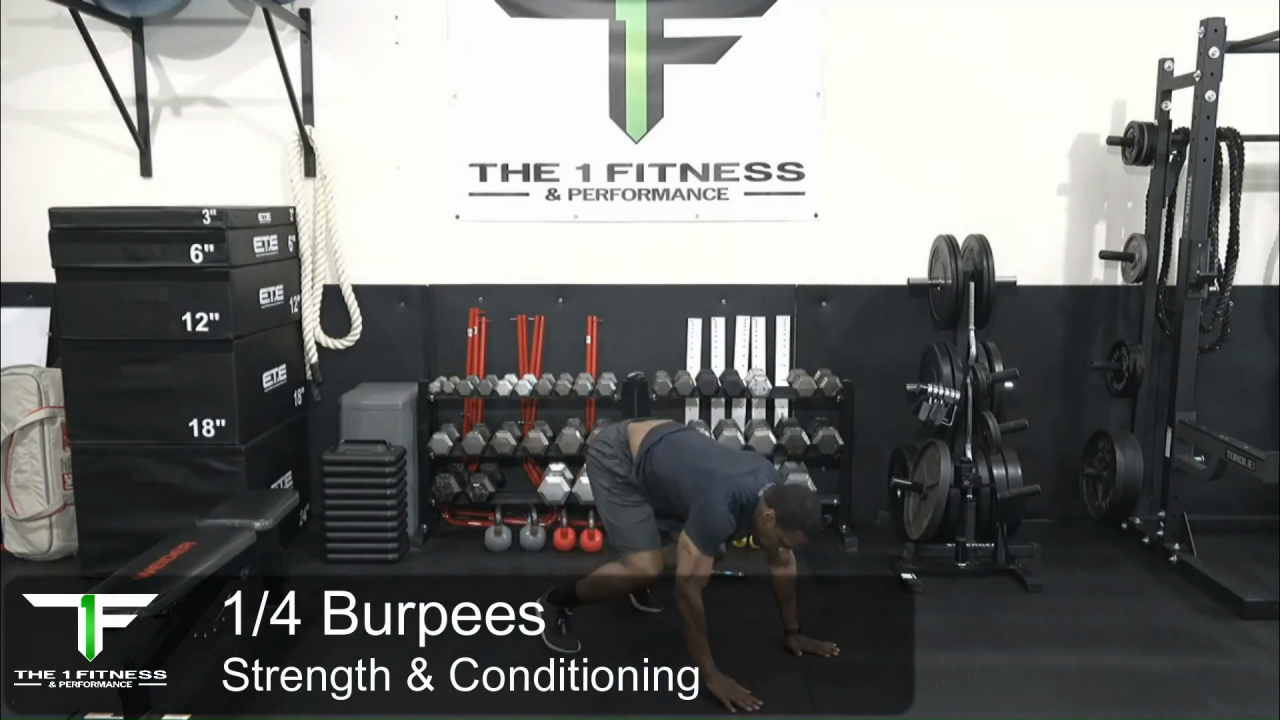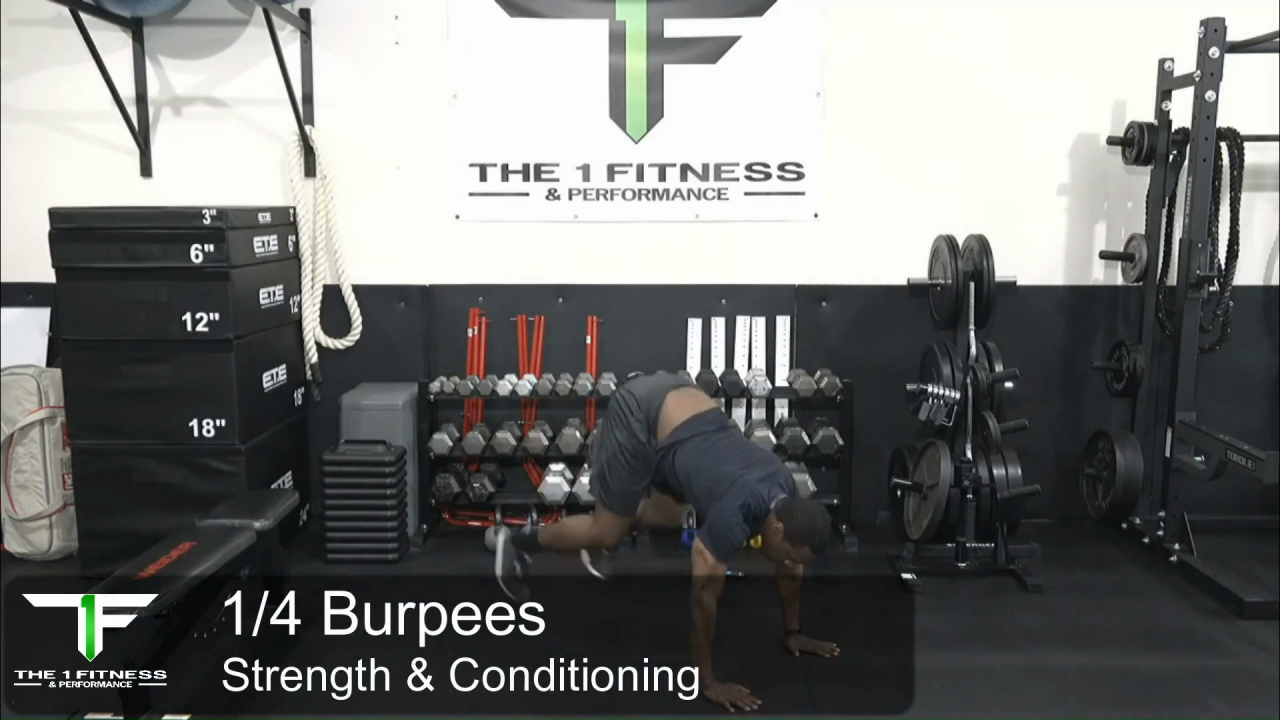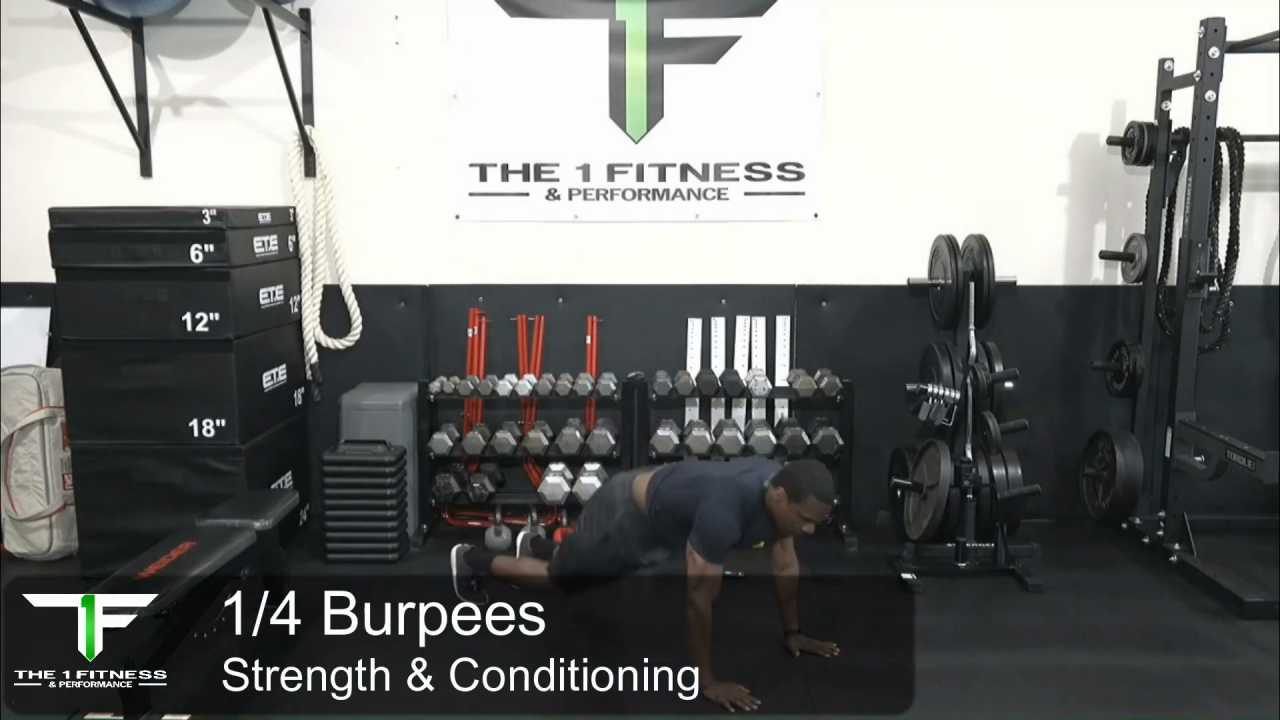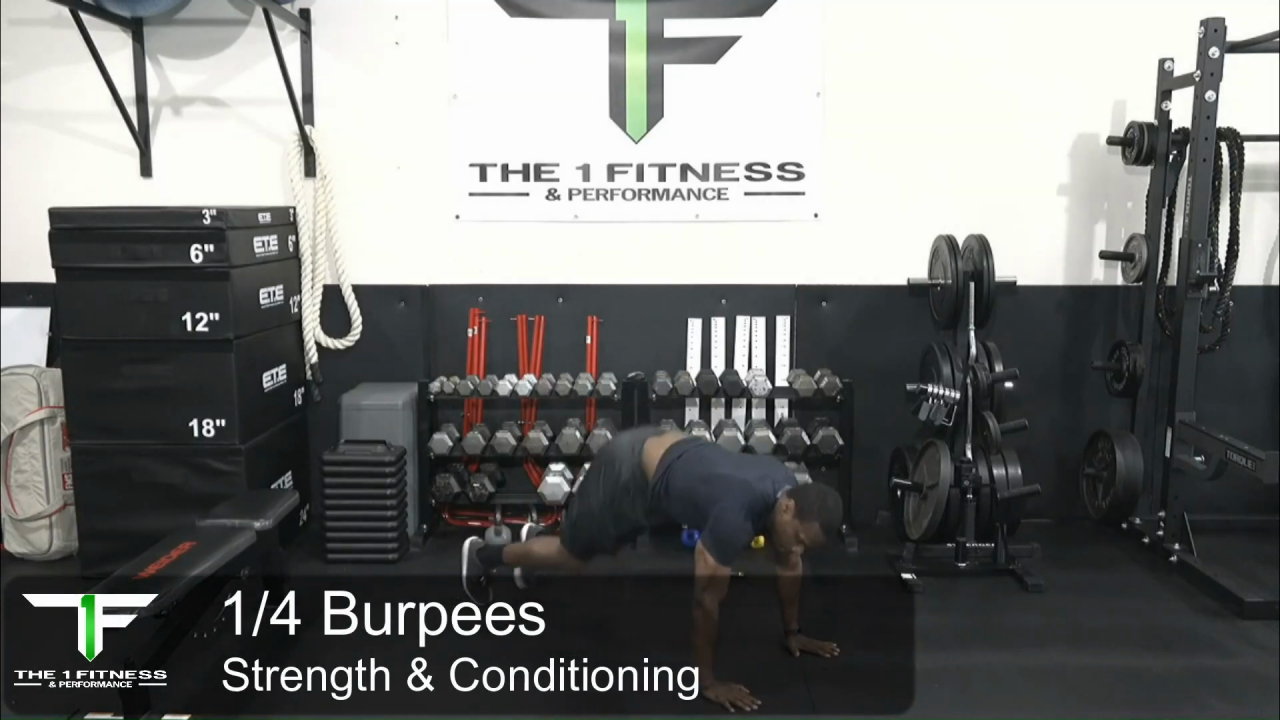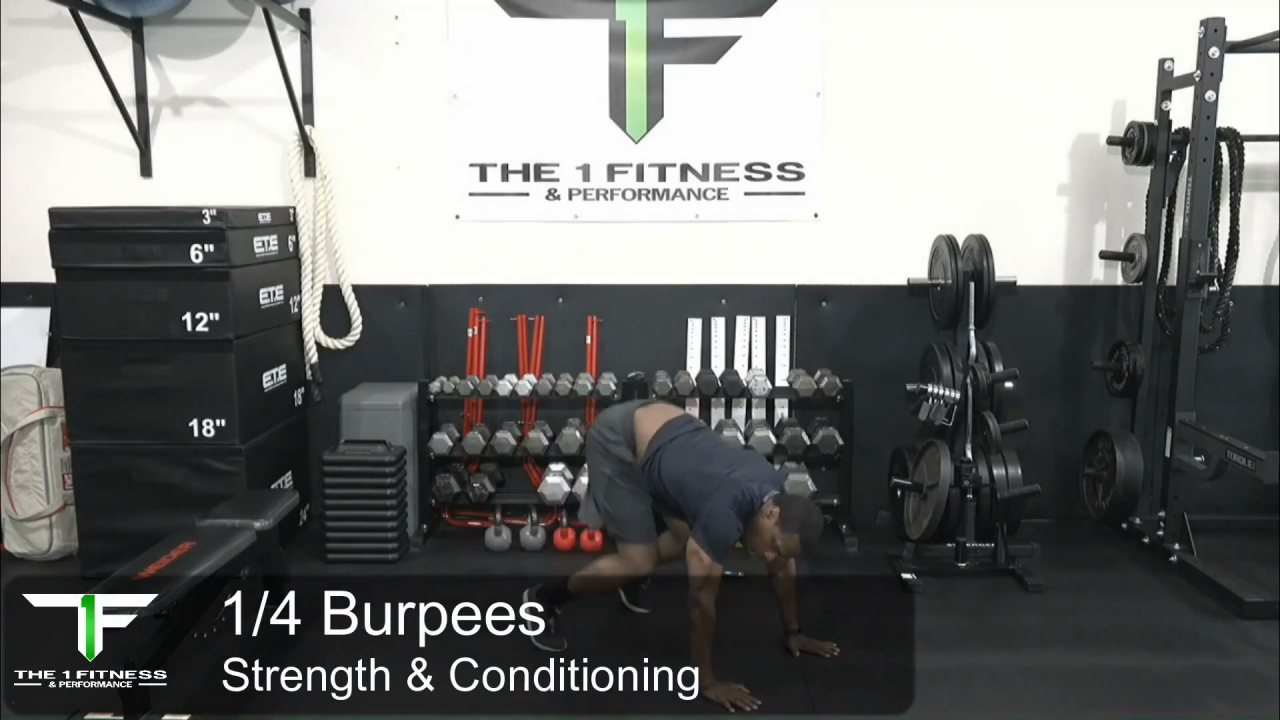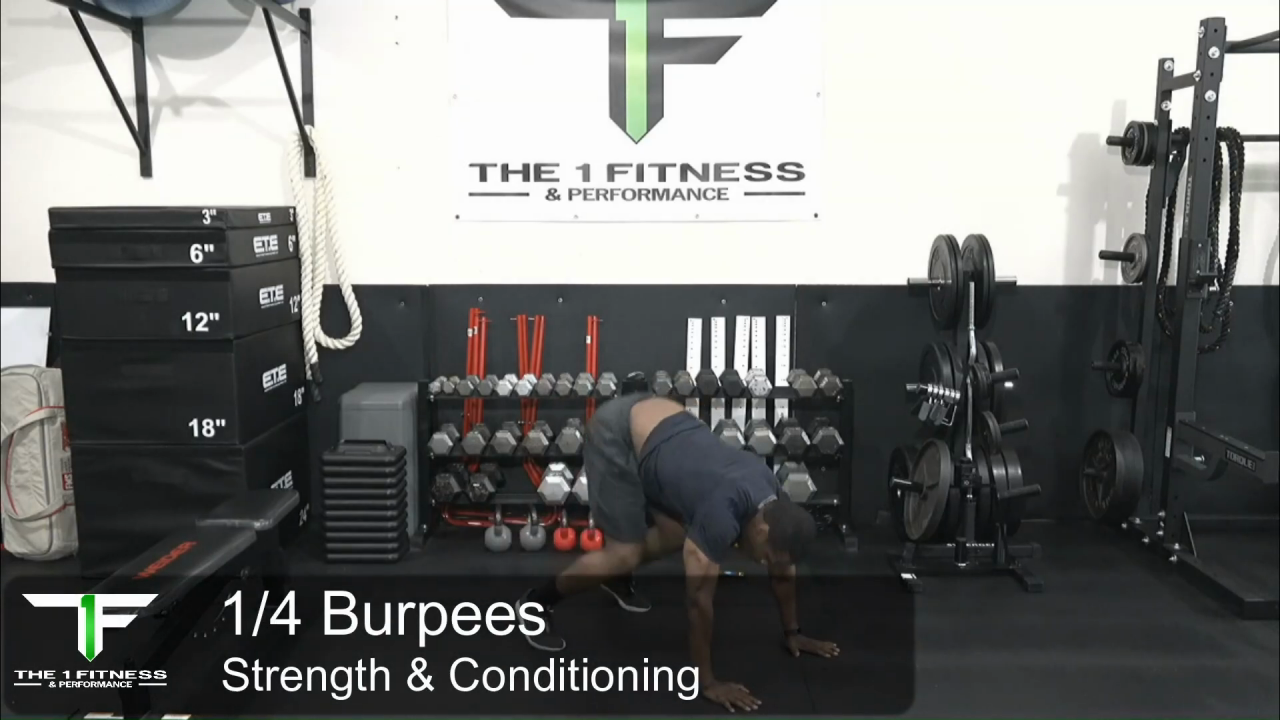
dt=0.3s
person 1, frame 1
left shoulder: (773, 491)
right shoulder: (721, 507)
left elbow: (783, 565)
right elbow: (688, 592)
left wrist: (793, 634)
right wrist: (711, 676)
left hip: (658, 441)
right hip: (617, 454)
left knee: (701, 550)
right knee: (644, 568)
left ankle: (631, 584)
right ankle: (556, 603)
person 1, frame 2
left shoulder: (786, 494)
right shoulder: (736, 515)
left elbow: (790, 569)
right elbow: (704, 596)
left wrist: (793, 633)
right wrist: (706, 681)
left hip: (672, 399)
right hip: (639, 412)
left knee: (669, 515)
right knee: (607, 531)
right ankle: (519, 545)
person 1, frame 3
left shoulder: (779, 485)
right shoulder: (726, 511)
left elbow: (786, 563)
right elbow: (700, 598)
left wrist: (792, 632)
right wrist: (707, 681)
left hip: (649, 504)
right hip: (628, 515)
left knee: (582, 564)
right knee: (560, 580)
left ankle: (536, 545)
right ankle: (473, 560)
person 1, frame 4
left shoulder: (786, 490)
right shoulder: (736, 514)
left elbow: (789, 565)
right elbow: (707, 599)
left wrist: (793, 633)
right wrist: (707, 682)
left hip: (656, 447)
right hip: (629, 468)
left knee: (593, 540)
right knee: (572, 553)
left ankle: (538, 538)
right ankle: (483, 554)
person 1, frame 5
left shoulder: (776, 495)
right shoulder: (725, 512)
left elbow: (783, 567)
right elbow: (702, 598)
left wrist: (793, 633)
right wrist: (707, 682)
left hip: (659, 424)
right hip: (619, 439)
left knee: (694, 538)
right knee: (638, 565)
right ankle: (544, 598)
person 1, frame 6
left shoulder: (773, 505)
right shoulder: (721, 515)
left elbow: (783, 569)
right elbow: (700, 598)
left wrist: (793, 633)
right wrist: (707, 682)
left hip: (657, 420)
right hip: (617, 432)
left knee: (678, 536)
right knee: (625, 557)
left ankle: (614, 577)
right ankle: (537, 599)
